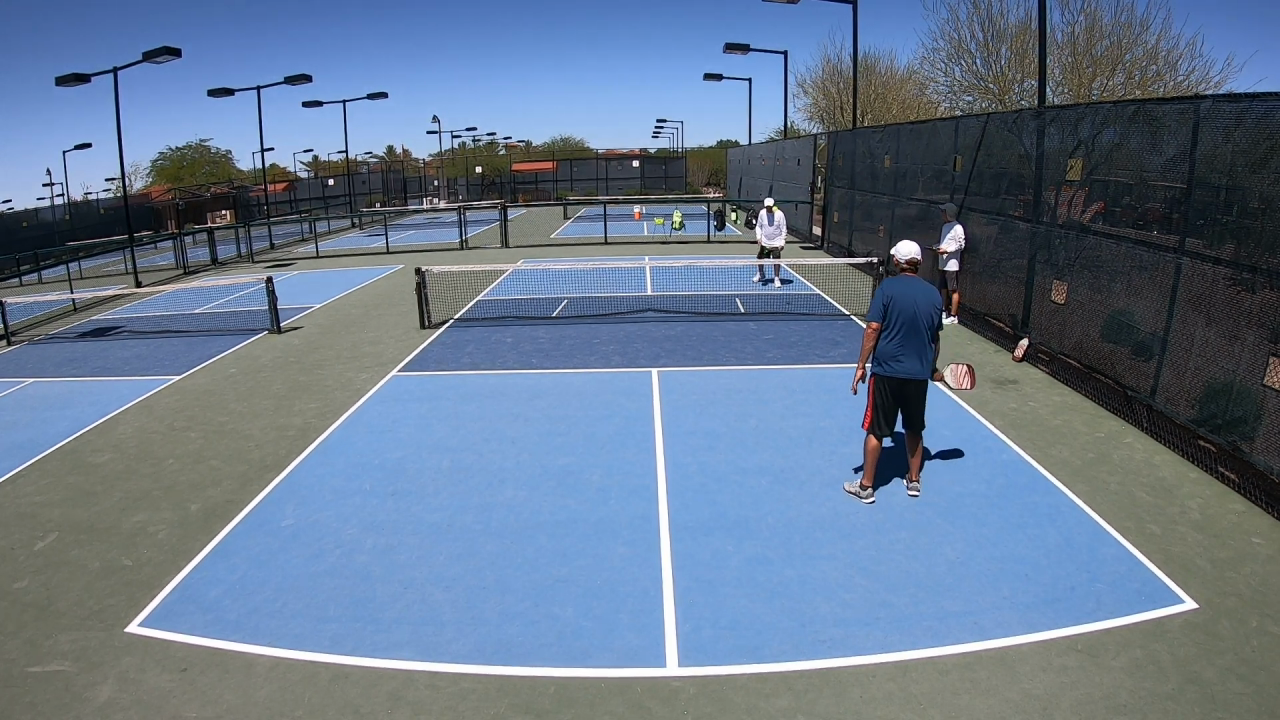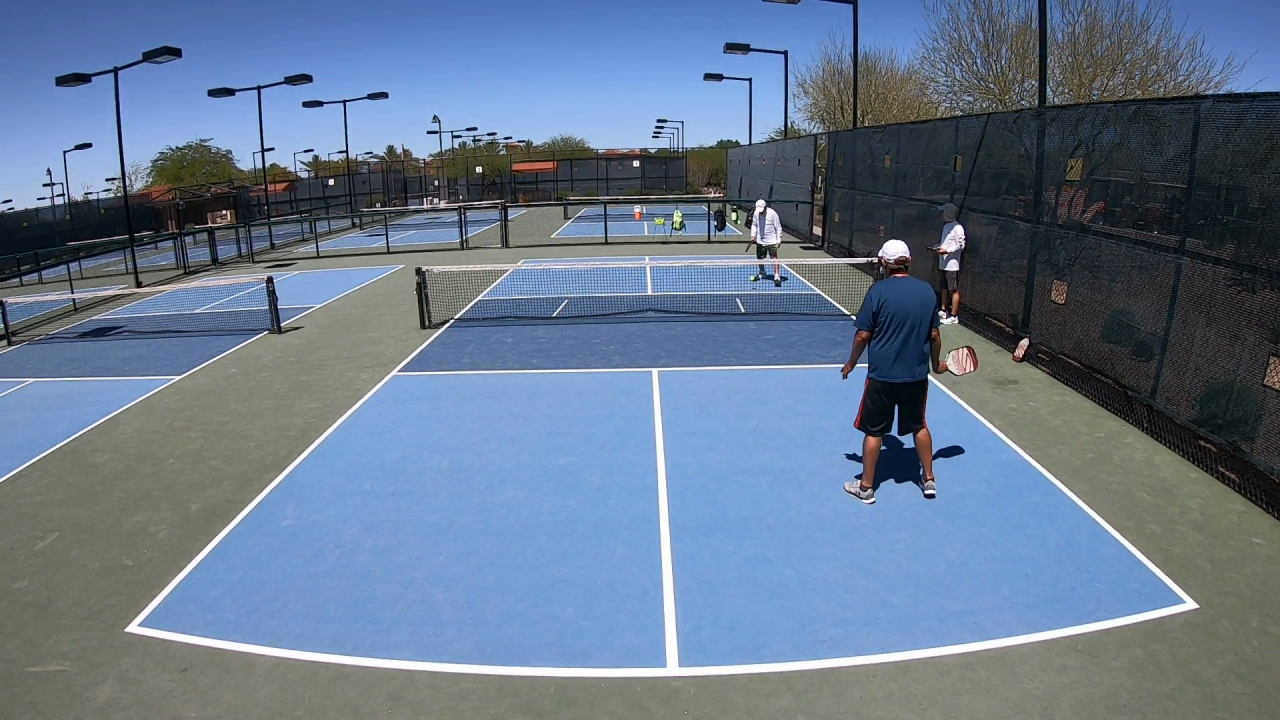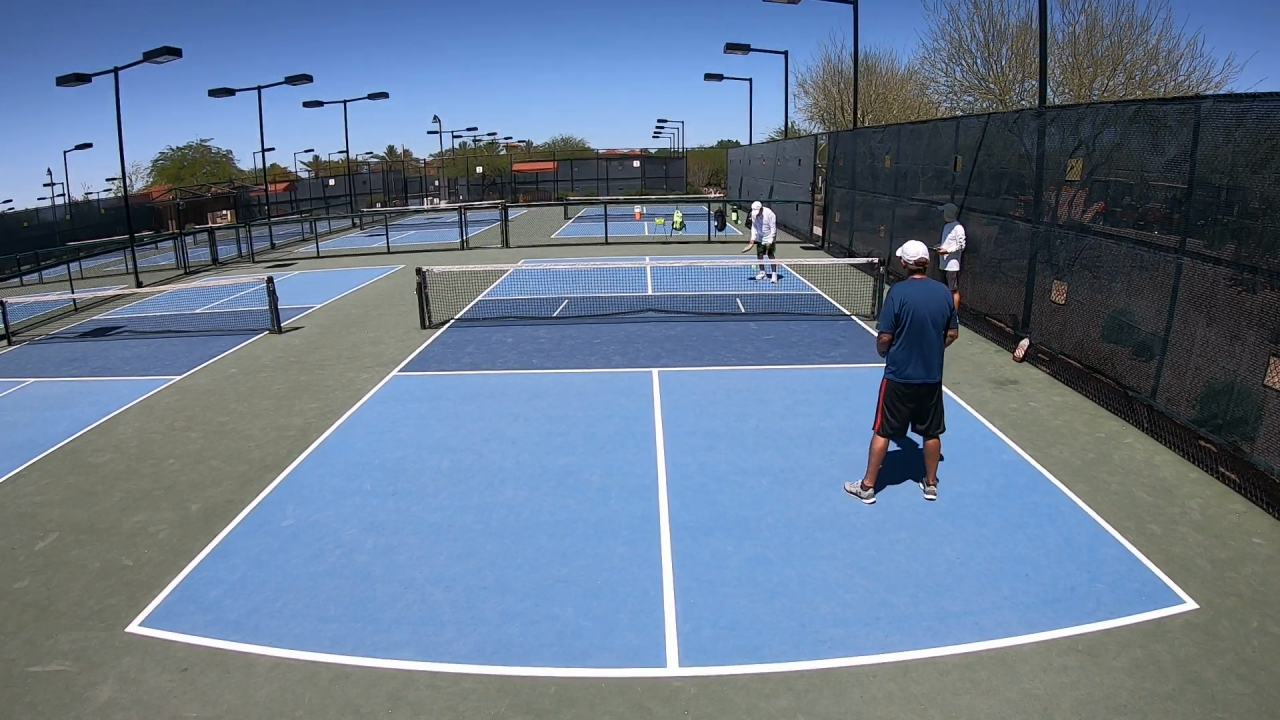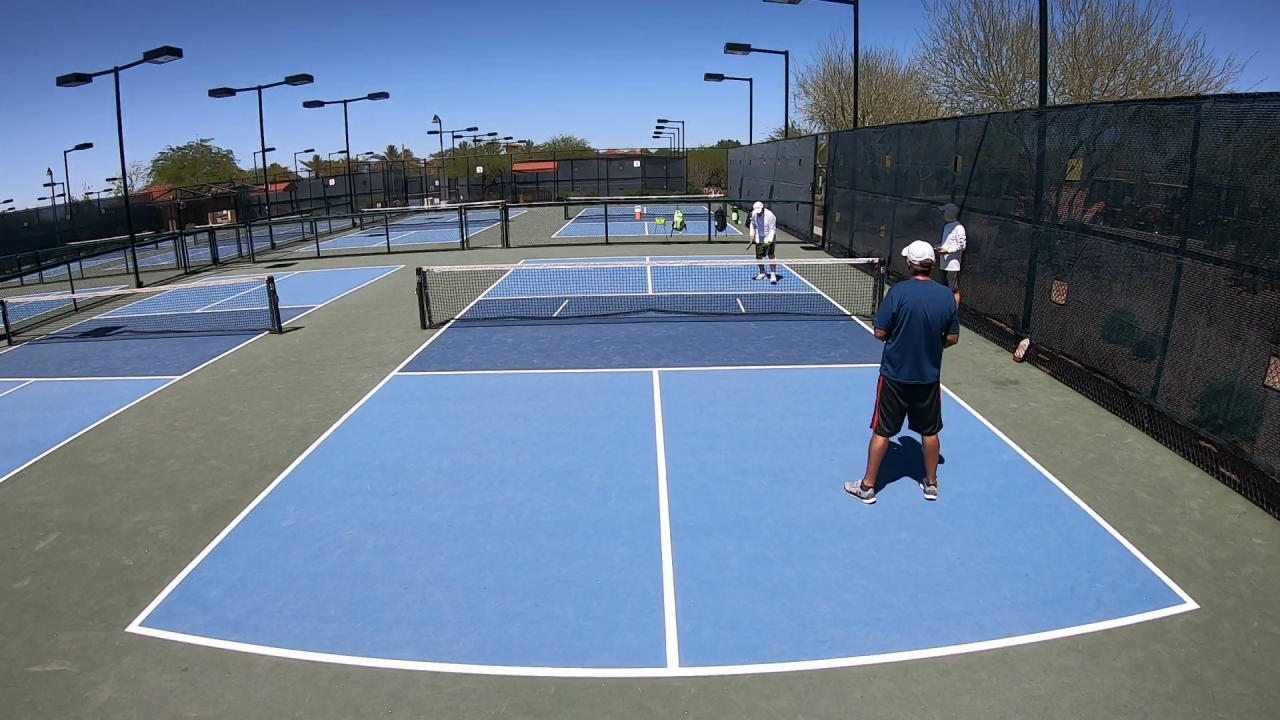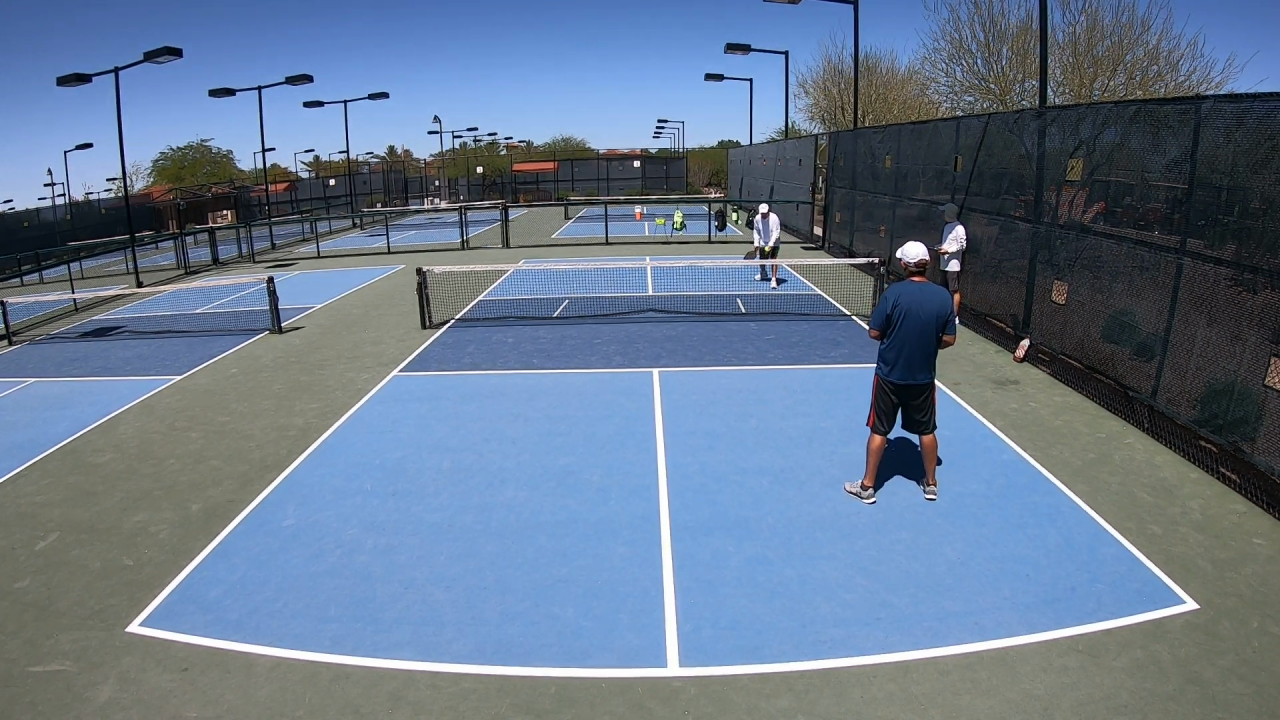
dt=0.4s
person 1, frame 1
left shoulder: (888, 287)
right shoulder: (933, 294)
left elbow: (873, 329)
right elbow: (935, 337)
left wrist: (861, 366)
right wrist: (932, 368)
left hip: (887, 371)
right hip: (919, 373)
left knee: (875, 430)
right knee: (914, 428)
left ankle: (866, 486)
right ankle: (913, 480)
person 1, frame 2
left shoulder: (878, 291)
right shoulder: (926, 291)
left elbow: (863, 335)
right elbow: (934, 335)
left wrist: (851, 363)
right wrist: (936, 363)
left hip: (882, 375)
right hip: (917, 374)
left knee: (874, 431)
right knee: (918, 425)
left ankle: (866, 487)
right ankle: (928, 479)
person 1, frame 3
left shoulder: (899, 291)
right shoulder: (944, 292)
left elbow: (885, 337)
right elbow: (952, 334)
left wrist: (882, 350)
left hip: (899, 376)
right hip: (932, 375)
left knee: (883, 431)
right knee: (931, 432)
left ankle: (868, 486)
right ankle: (930, 484)
person 1, frame 4
left shoulder: (899, 291)
right shoulder: (946, 296)
left elbow: (880, 332)
right elbow: (952, 338)
left hip: (895, 375)
right hip: (929, 376)
left knee: (882, 431)
right knee: (929, 431)
left ankle: (867, 486)
right ankle: (931, 484)
person 1, frame 5
left shoulder: (894, 292)
right shoulder: (943, 296)
left elbow: (874, 333)
right elbow: (948, 339)
left hip: (890, 375)
right hip: (923, 376)
left knee: (879, 430)
right knee: (926, 430)
left ankle: (868, 486)
right ankle: (930, 483)
